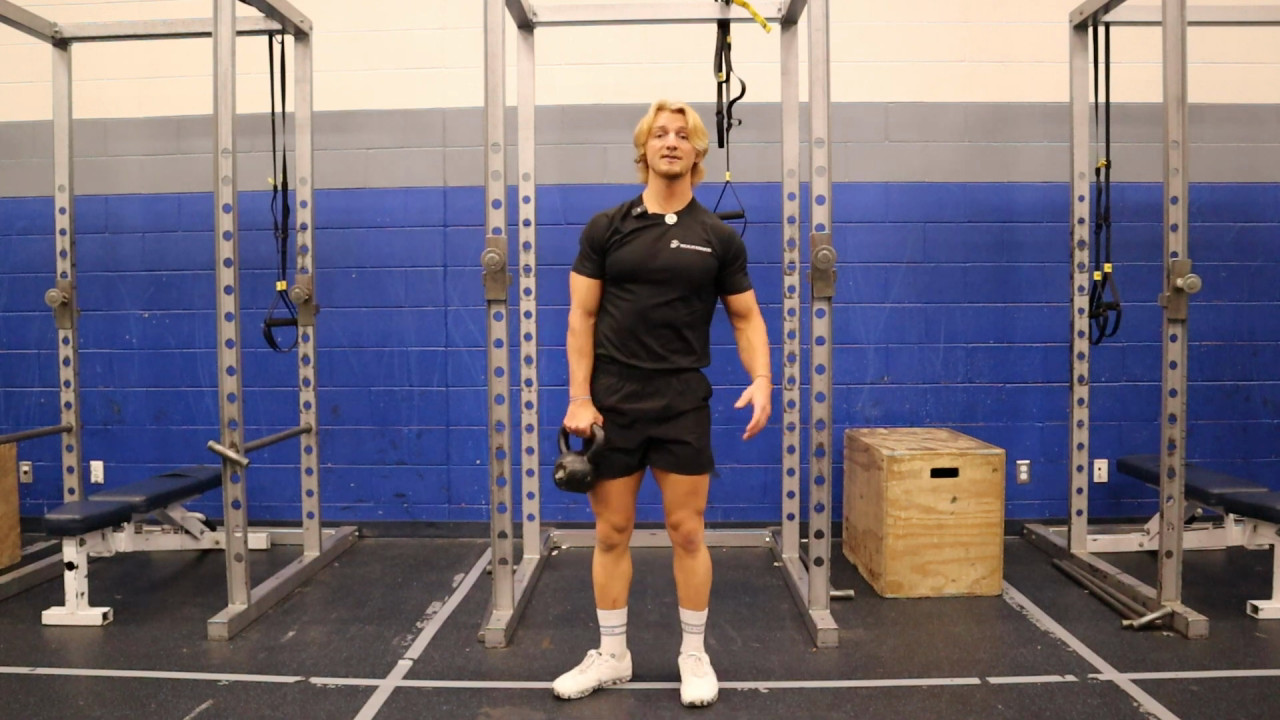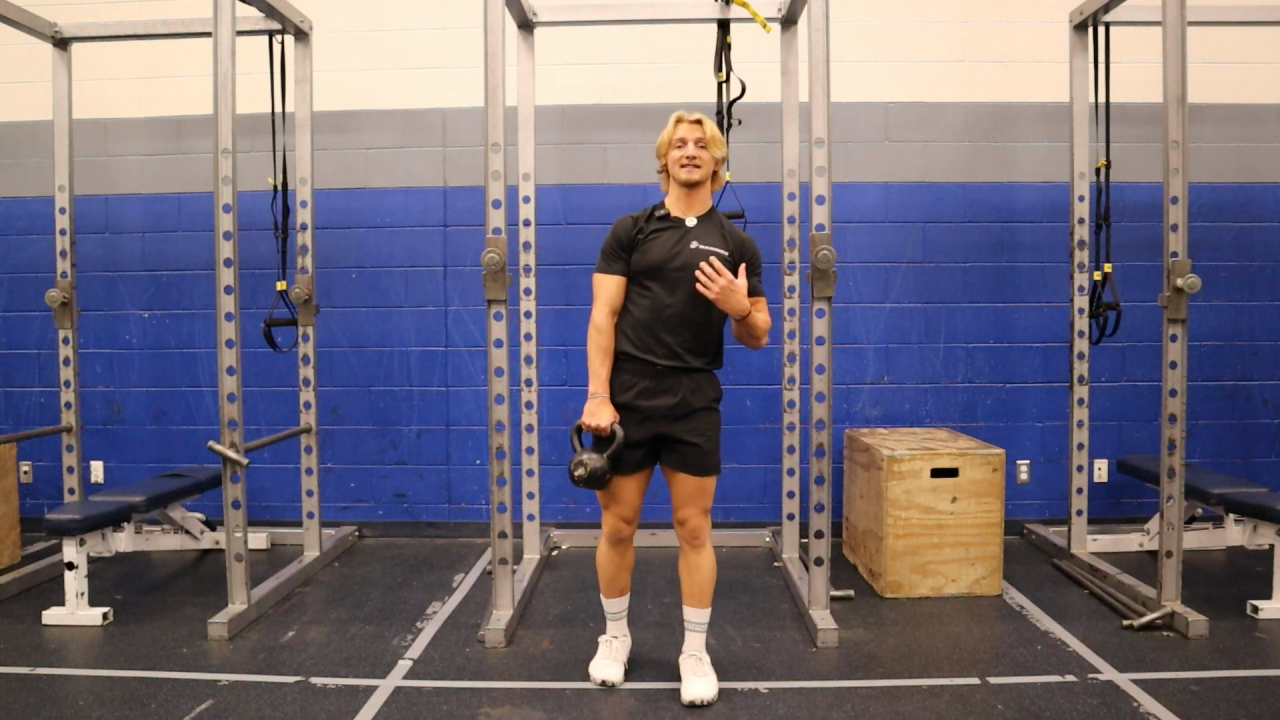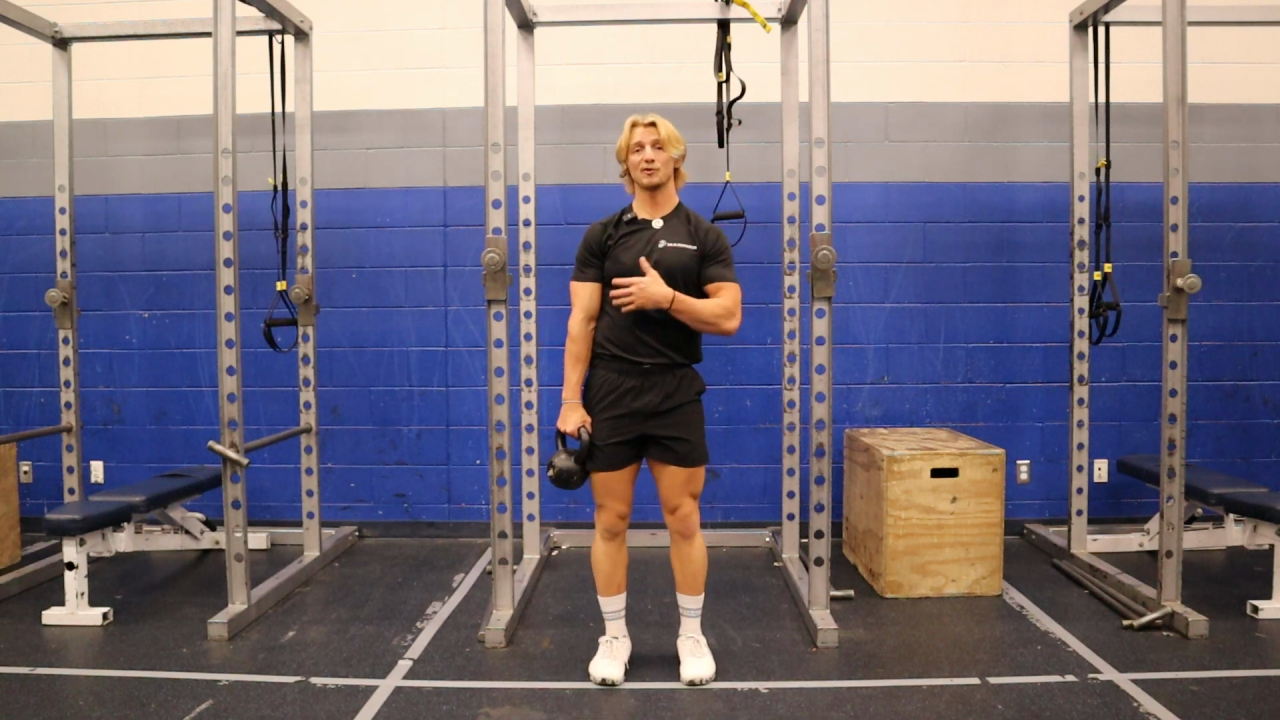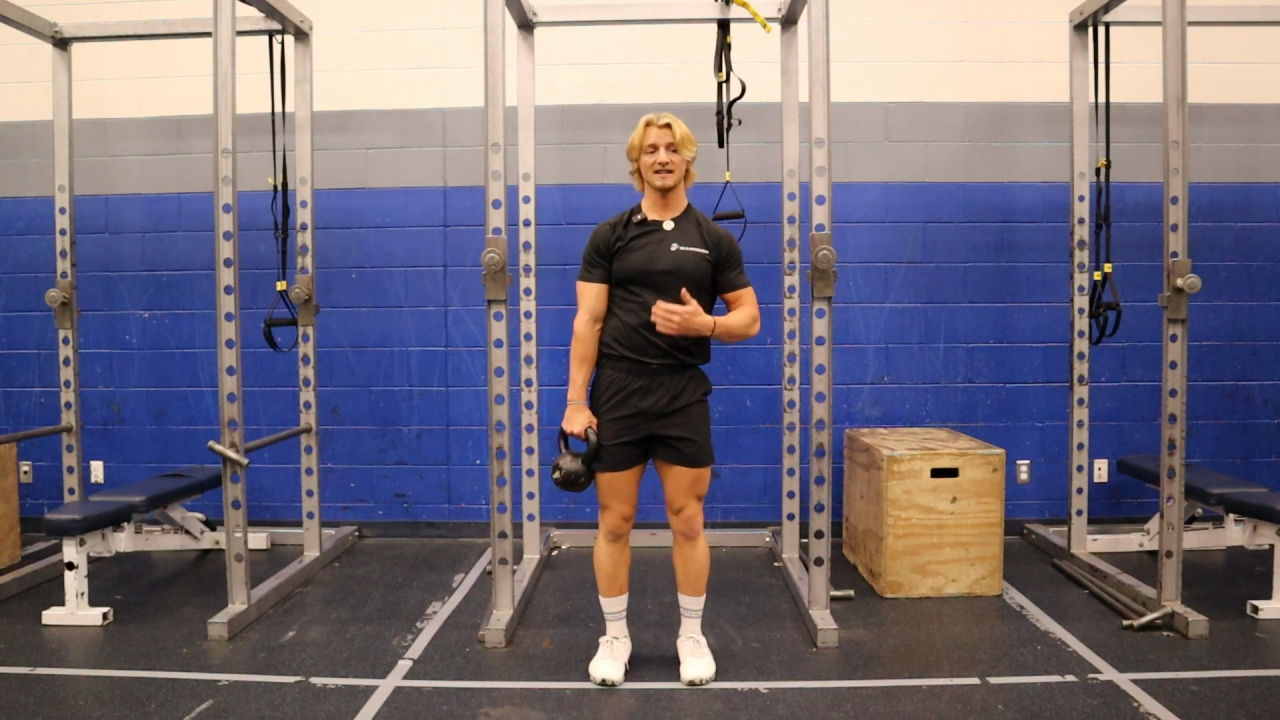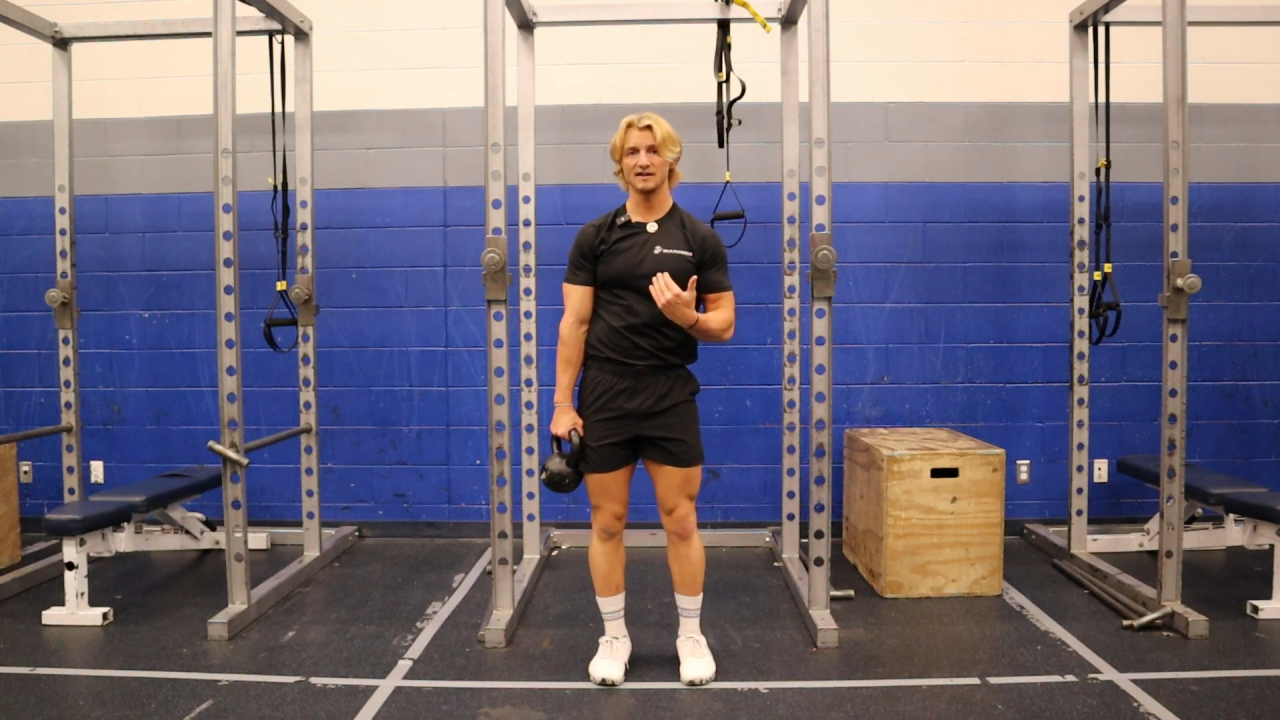
dt=1s
person 1, frame 1
left shoulder: (720, 238)
right shoulder: (606, 227)
left elbow: (746, 317)
right elbow: (582, 317)
left wrist: (761, 381)
right wrist: (579, 397)
left hip: (684, 404)
right hip: (614, 402)
left knee: (687, 532)
right knee: (612, 532)
left ankle: (694, 653)
right ankle: (612, 654)
person 1, frame 2
left shoulder: (737, 243)
right shoulder: (630, 230)
left elbow: (758, 336)
right elbow: (604, 315)
left wrist: (740, 308)
right wrist: (598, 395)
left hip: (695, 400)
right hip: (628, 397)
left knee: (693, 529)
right knee: (617, 526)
left ankle: (695, 651)
right ankle: (615, 634)
person 1, frame 3
left shoulder: (705, 235)
right shoulder: (602, 236)
left elbow: (728, 318)
right elbow: (582, 321)
left wrist: (666, 297)
right wrist: (571, 399)
left hip: (677, 393)
right hip: (611, 392)
left knee: (684, 518)
right knee: (611, 521)
left ankle: (691, 635)
right ankle: (614, 637)
person 1, frame 4
left shoulder: (714, 239)
right shoulder: (609, 235)
left elbow: (749, 319)
right elbow: (587, 321)
left wrist: (705, 324)
right wrist: (575, 402)
left hip: (684, 393)
right hip: (617, 392)
left knee: (687, 520)
right knee: (614, 522)
left ankle: (691, 635)
right ankle: (614, 637)
person 1, frame 5
left shoulder: (700, 239)
right shoulder: (594, 237)
left elbow: (725, 323)
right elbow: (575, 322)
left wrist: (689, 317)
right wrist: (562, 403)
left hip: (671, 393)
right hip: (605, 393)
left knee: (681, 519)
right knee: (607, 522)
left ankle: (690, 635)
right ankle: (613, 636)
